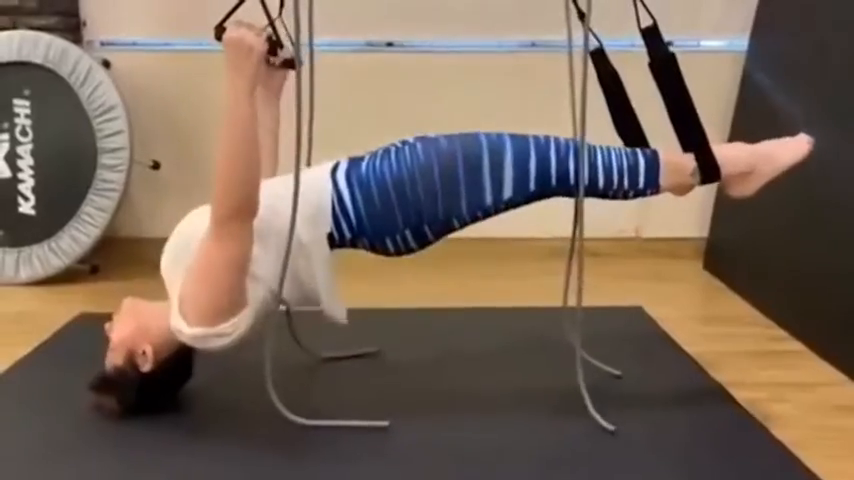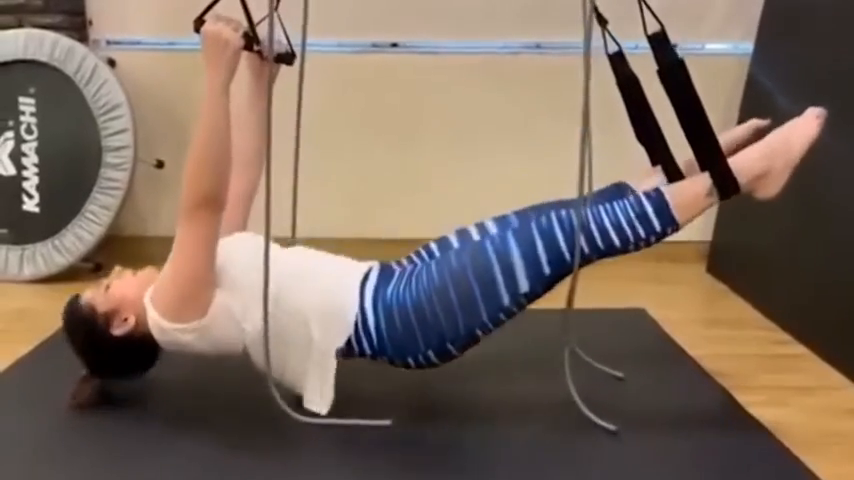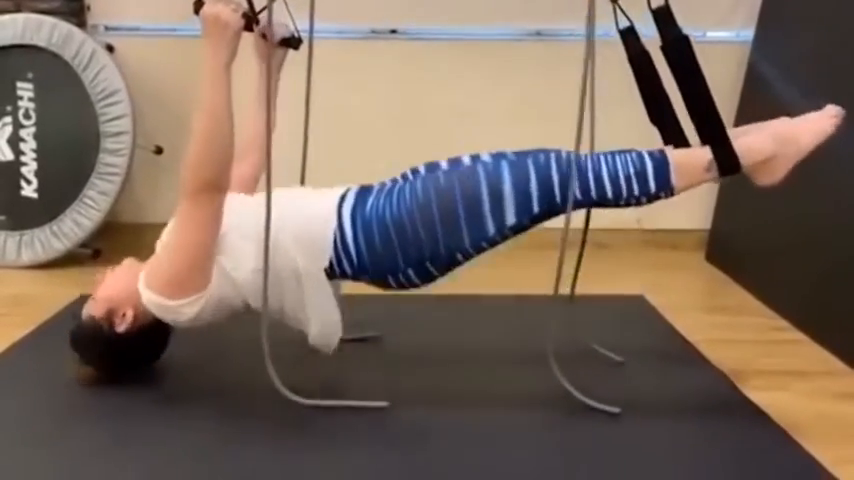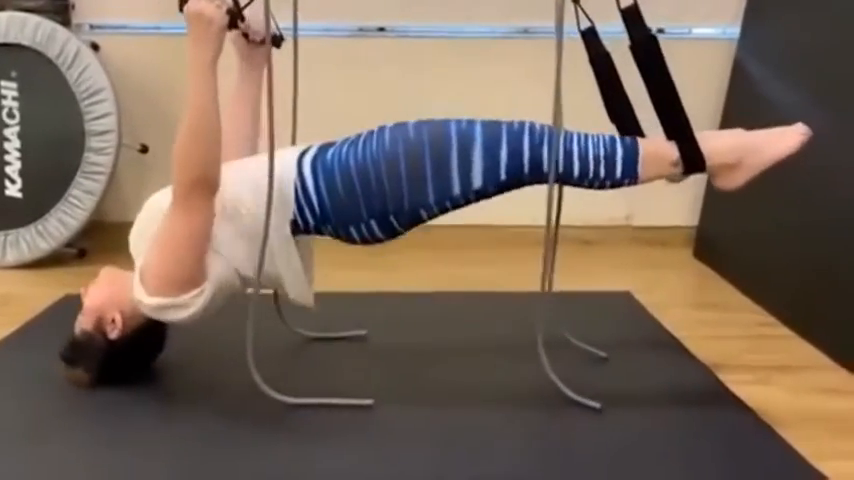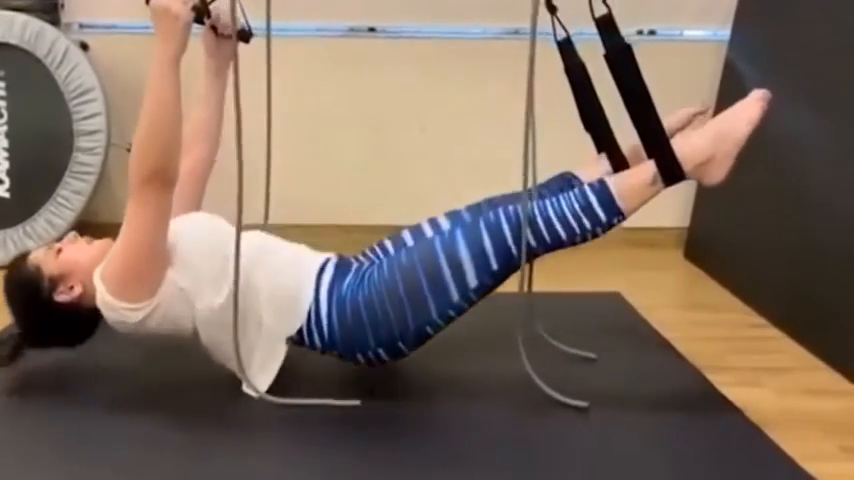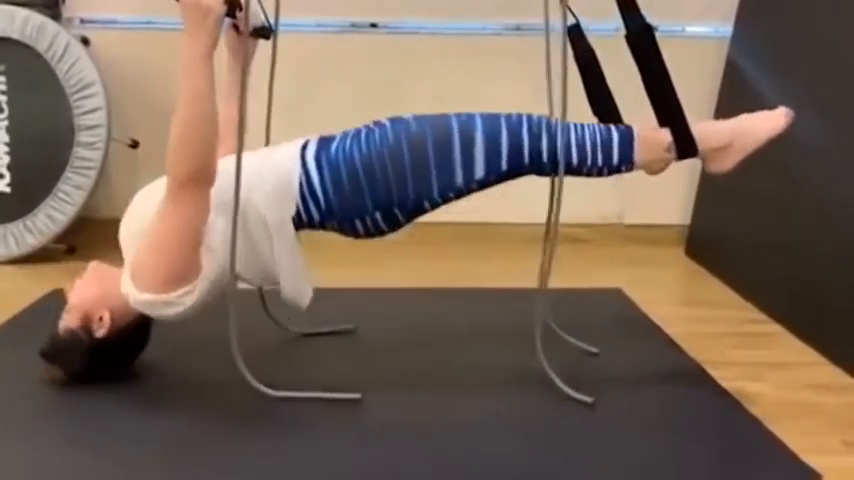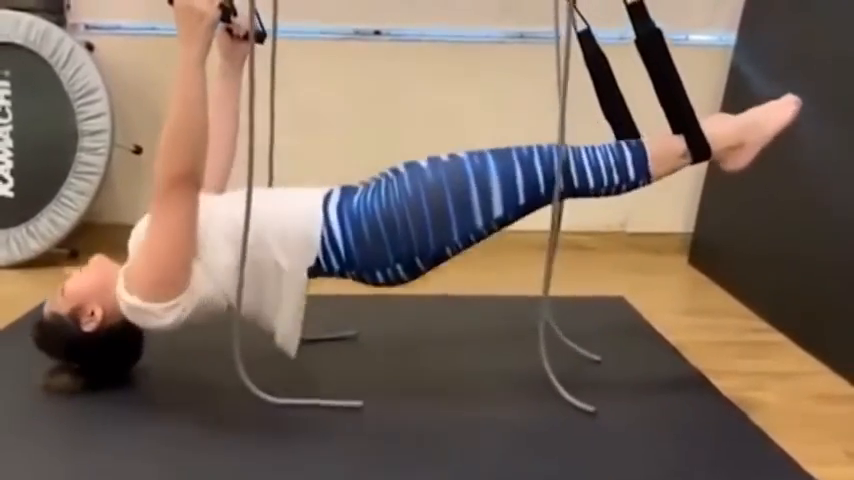
dt=0.7s
person 1, frame 1
left shoulder: (182, 274)
right shoulder: (199, 319)
left elbow: (259, 195)
right elbow: (237, 213)
left wrist: (269, 92)
right wrist: (239, 78)
left hip: (363, 194)
right hip: (375, 201)
left knee: (549, 166)
right knee: (552, 164)
left ankle: (696, 162)
right ankle: (715, 166)
person 1, frame 2
left shoulder: (205, 273)
right shoulder: (176, 311)
left elbow: (240, 184)
right elbow: (202, 198)
left wrist: (260, 84)
right wrist: (216, 74)
left hip: (391, 295)
right hip: (395, 321)
left knee: (558, 222)
right knee: (569, 232)
left ankle: (698, 168)
right ankle: (742, 172)
person 1, frame 3
left shoulder: (173, 269)
right shoulder: (168, 292)
left elbow: (244, 169)
right elbow: (205, 186)
left wrist: (270, 71)
left hip: (376, 227)
right hip: (376, 236)
left knee: (556, 179)
right knee: (553, 177)
left ankle: (723, 149)
right ankle: (742, 156)
person 1, frame 4
left shoulder: (158, 264)
right shoulder: (160, 288)
left elbow: (231, 165)
right elbow: (198, 181)
left wrist: (251, 67)
left hip: (330, 181)
right hip: (341, 190)
left knee: (528, 149)
right knee: (531, 148)
left ankle: (692, 147)
right ankle: (710, 153)
person 1, frame 5
left shoulder: (151, 253)
right shoulder: (125, 291)
left elbow: (192, 162)
right elbow: (152, 175)
left wrist: (217, 68)
left hip: (342, 286)
right hip: (349, 313)
left knee: (516, 215)
right knee: (518, 228)
left ankle: (643, 154)
right ankle: (686, 158)
person 1, frame 6
left shoulder: (142, 249)
right shoulder: (154, 284)
left elbow: (223, 163)
right elbow: (194, 178)
left hip: (330, 179)
right hip: (342, 179)
left knee: (516, 142)
right knee: (521, 142)
left ankle: (663, 142)
right ankle: (699, 142)
person 1, frame 7
left shoulder: (146, 263)
right shoulder: (145, 293)
left elbow: (210, 173)
right elbow: (178, 178)
left wrist: (232, 67)
left hip: (349, 221)
right hip: (358, 234)
left knee: (537, 171)
right knee: (537, 171)
left ankle: (692, 142)
right ankle: (710, 142)
